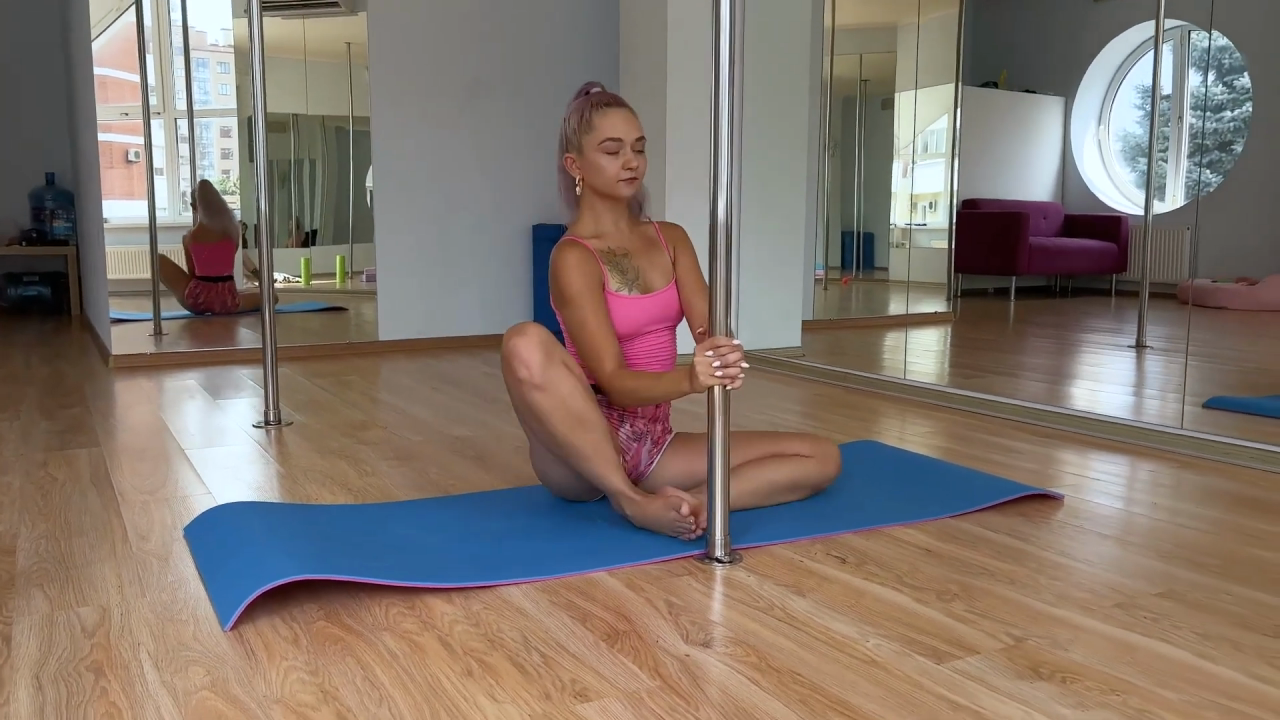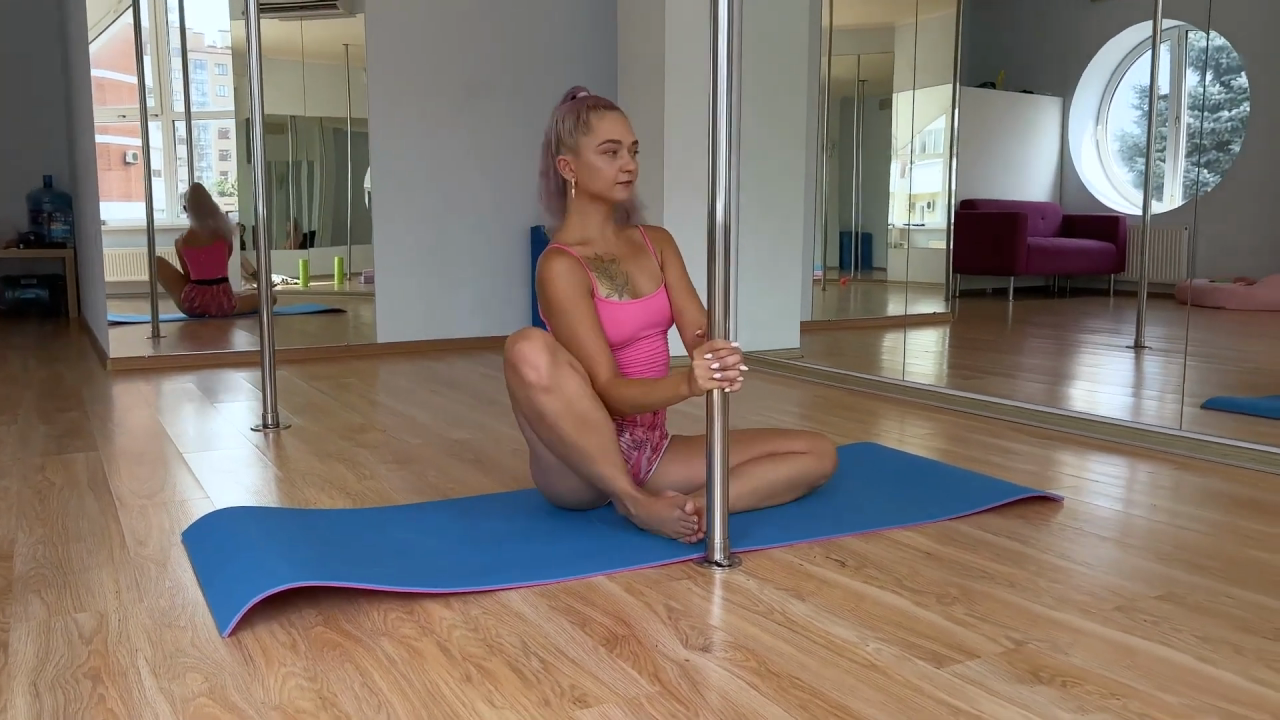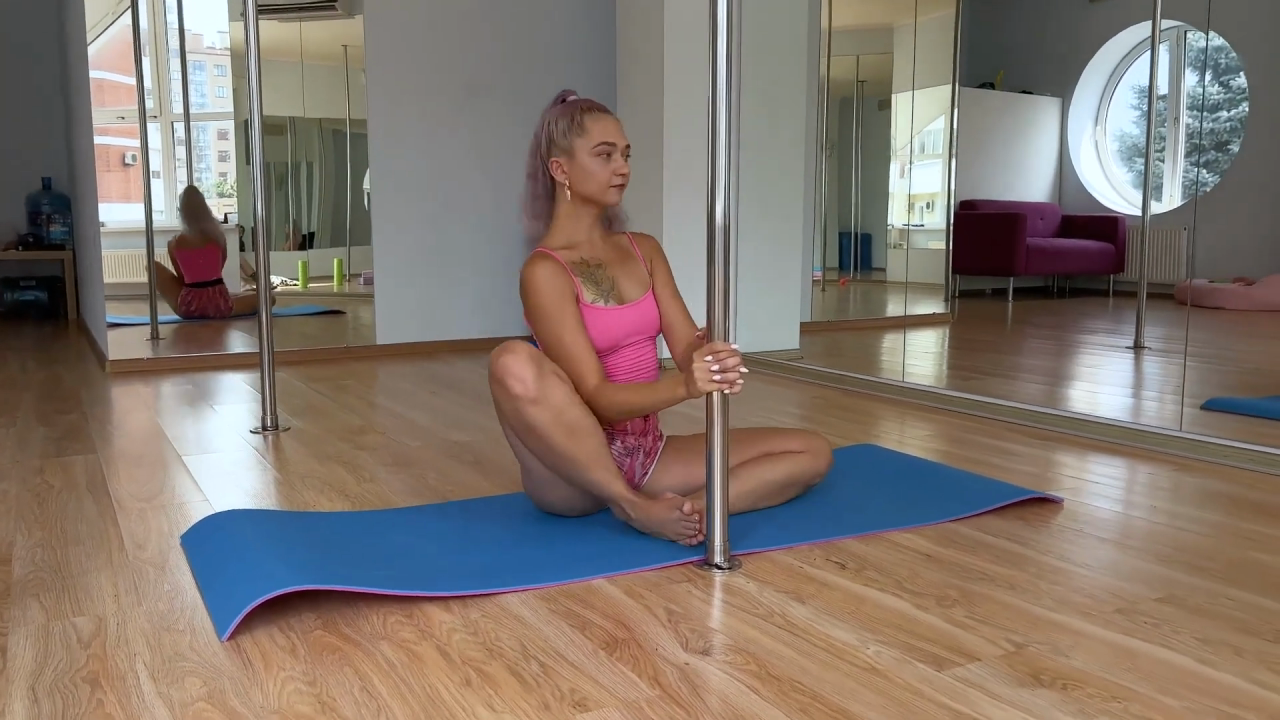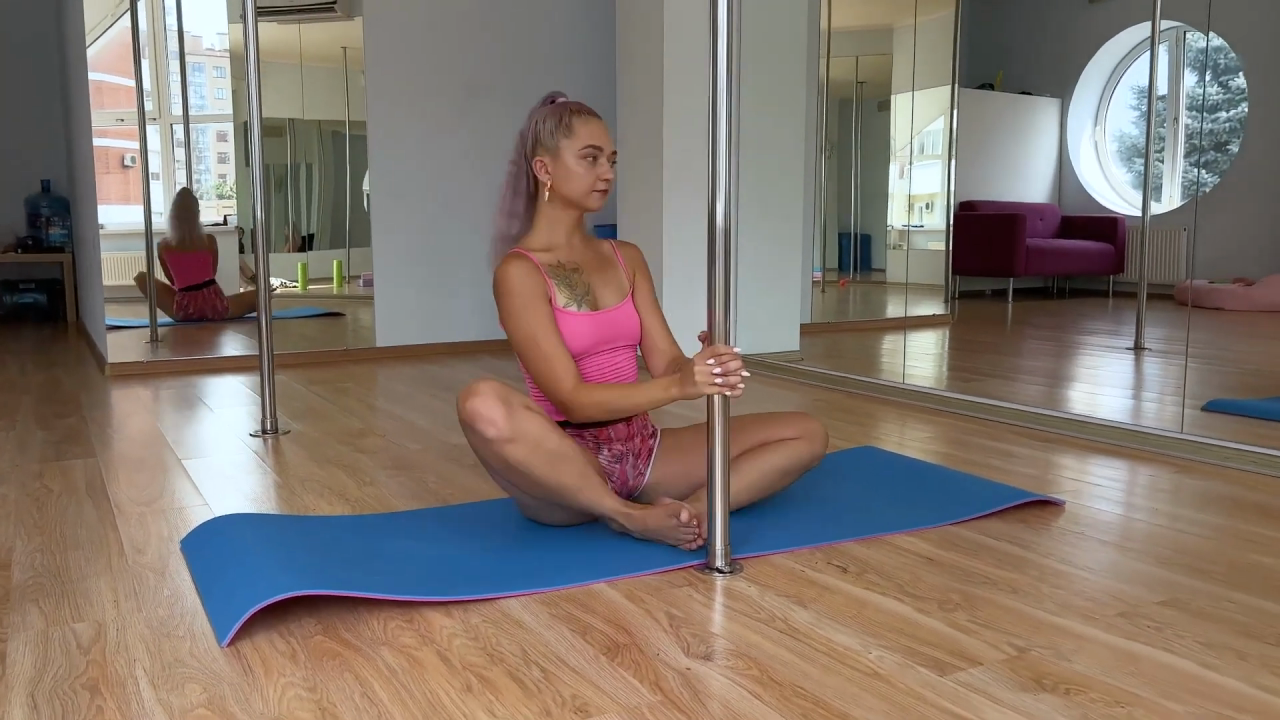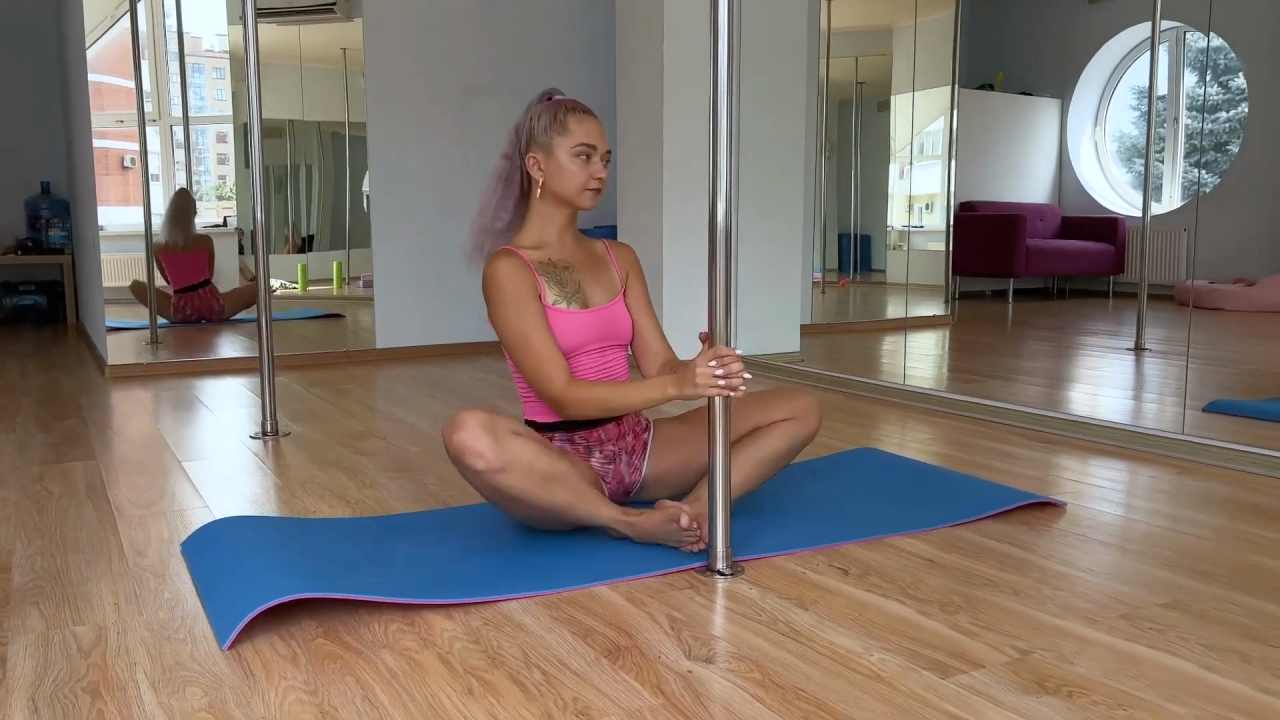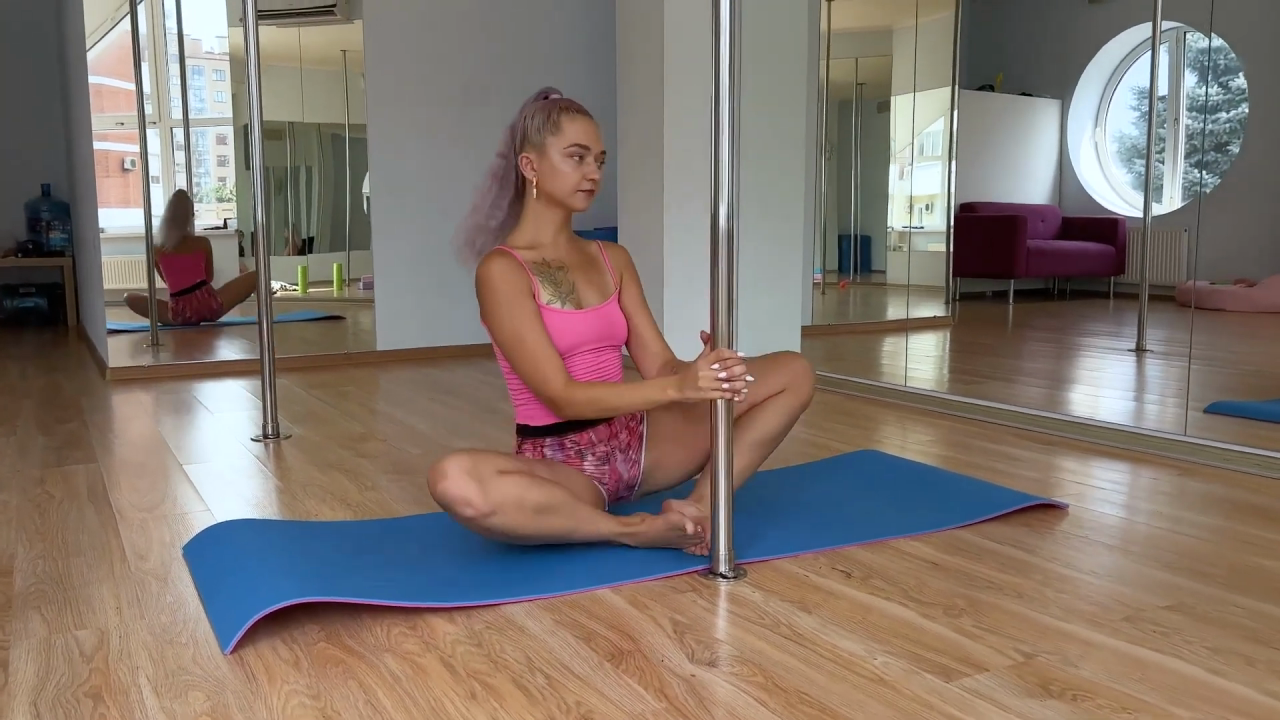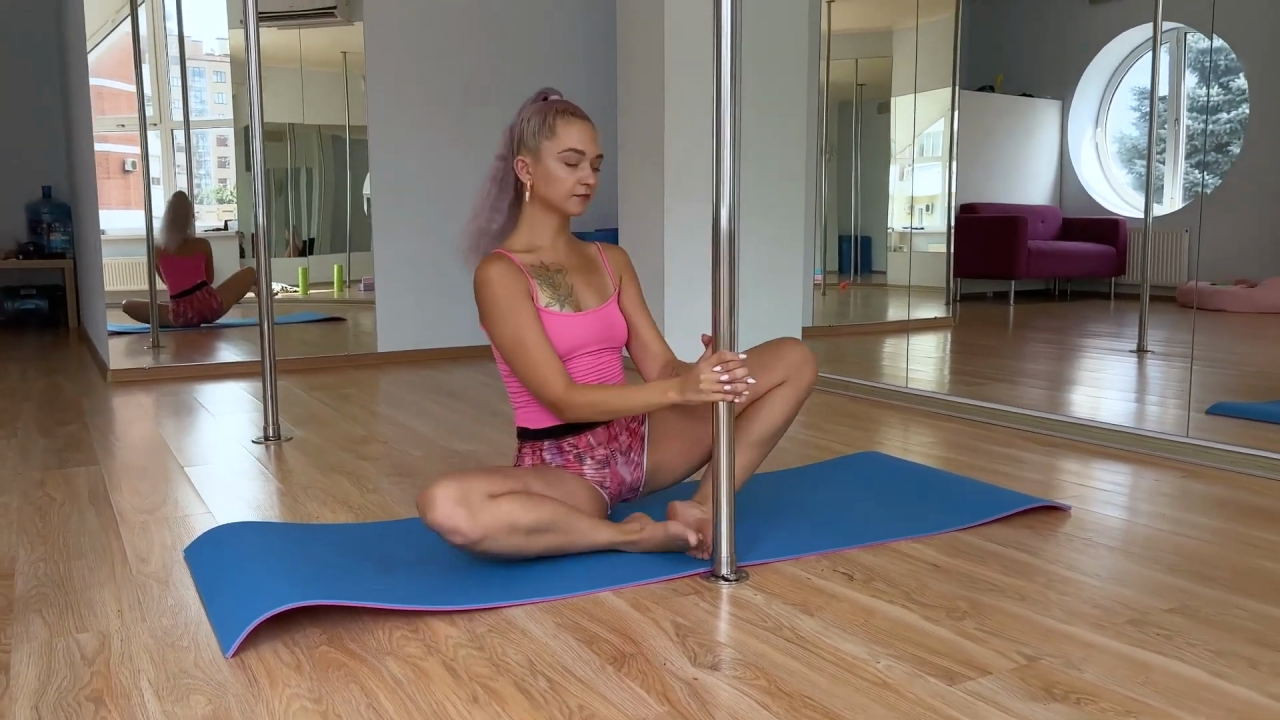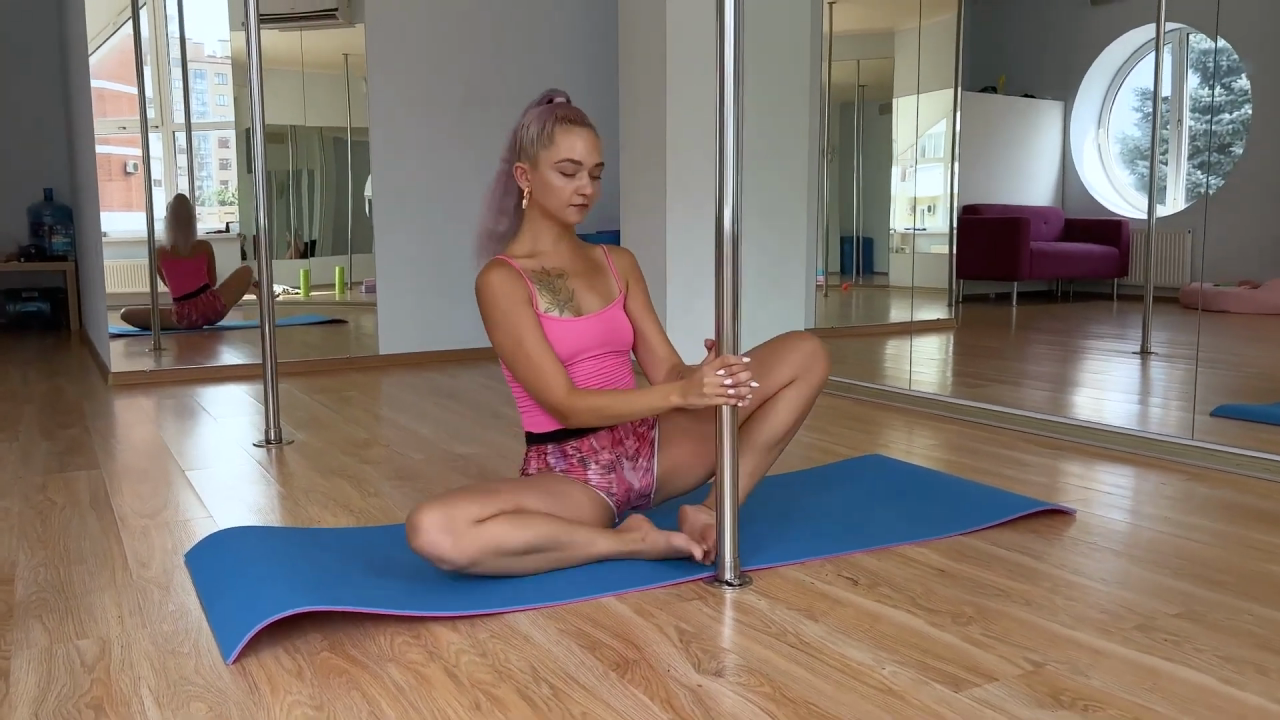
dt=0.1s
person 1, frame 1
left shoulder: (671, 239)
right shoulder: (573, 258)
left elbow: (709, 330)
right elbow: (613, 381)
left wrist: (719, 355)
right wrist: (687, 380)
left hip: (654, 441)
right hip: (584, 448)
left knee: (823, 459)
right knee: (525, 343)
left ankle: (686, 501)
right ankle: (632, 498)
person 1, frame 2
left shoulder: (657, 243)
right shoulder: (561, 266)
left elbow: (699, 336)
right elbow: (610, 392)
left wrist: (718, 356)
right wrist: (687, 382)
left hip: (652, 445)
right hip: (583, 465)
left knee: (819, 454)
right knee: (528, 349)
left ankle: (693, 505)
right ankle: (638, 503)
person 1, frame 3
left shoulder: (644, 250)
right shoulder: (545, 271)
left elbow: (686, 346)
right elbow: (597, 397)
left wrist: (713, 360)
right wrist: (683, 385)
left hip: (646, 450)
right hip: (574, 470)
left knee: (814, 453)
right knee: (513, 362)
left ankle: (691, 507)
right ankle: (635, 506)
person 1, frame 4
left shoulder: (626, 258)
right shoulder: (519, 272)
left elbow: (668, 362)
right elbow: (571, 399)
left wrist: (706, 368)
right wrist: (679, 386)
left hip: (642, 450)
right hip: (572, 463)
left knee: (807, 436)
right knee: (482, 403)
left ankle: (693, 509)
right ankle: (632, 516)
person 1, frame 5
left shoulder: (619, 258)
right shoulder: (508, 269)
left elbow: (660, 363)
right elbow: (563, 396)
left wrist: (704, 370)
right wrist: (678, 386)
left hip: (635, 447)
right hip: (563, 467)
left knee: (800, 409)
right knee: (467, 436)
left ankle: (692, 508)
right ankle: (630, 520)
person 1, frame 6
left shoulder: (613, 259)
right shoulder: (501, 269)
left elbow: (659, 365)
right elbow: (561, 396)
left wrist: (704, 371)
right wrist: (678, 388)
left hip: (635, 445)
right hip: (561, 467)
left knee: (794, 372)
right knee: (454, 480)
left ankle: (698, 506)
right ankle: (629, 529)
person 1, frame 7
left shoulder: (612, 261)
right shoulder: (499, 273)
left elbow: (660, 366)
right elbow: (562, 399)
left wrist: (705, 374)
right wrist: (680, 390)
left hip: (637, 447)
right hip: (561, 472)
left knee: (794, 359)
right knee: (445, 507)
left ankle: (702, 508)
right ankle: (627, 534)
person 1, frame 8
left shoulder: (618, 263)
right shoulder: (502, 280)
left elbow: (666, 369)
right elbow: (566, 405)
left wrist: (707, 378)
right wrist: (680, 394)
left hip: (650, 451)
right hip: (570, 478)
left knee: (806, 353)
right knee: (433, 534)
left ankle: (713, 513)
right ankle: (629, 542)
